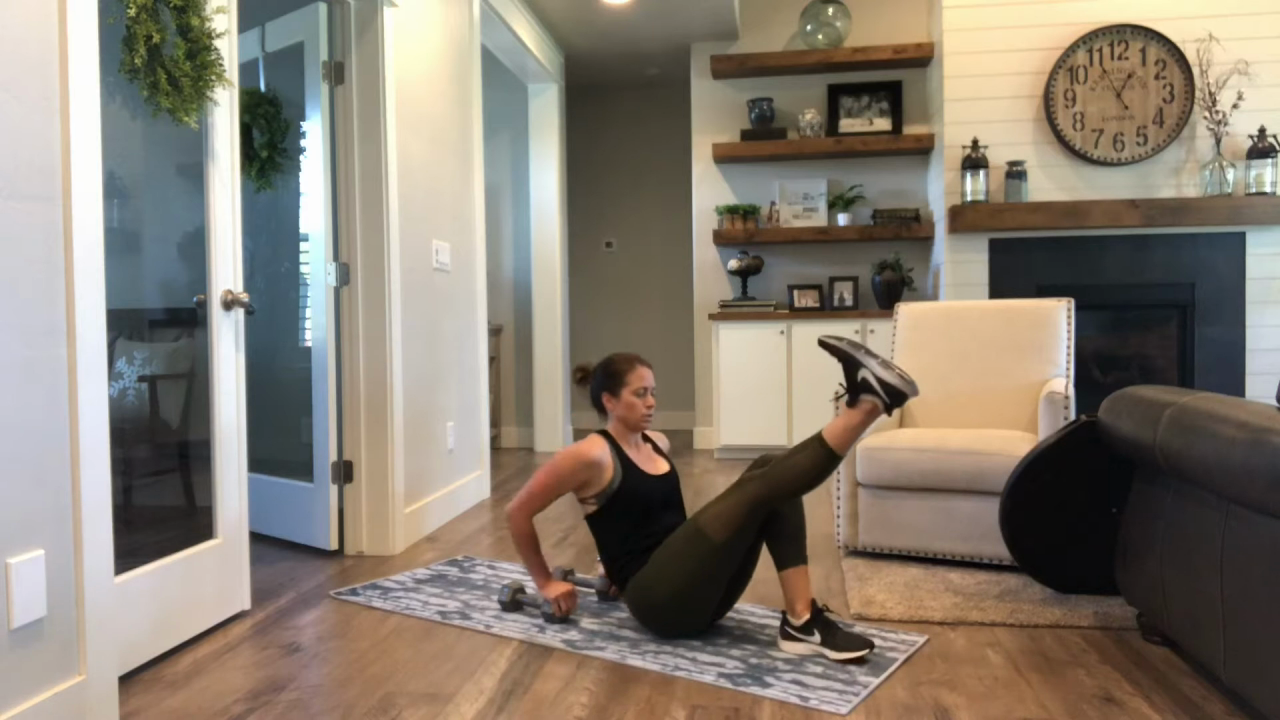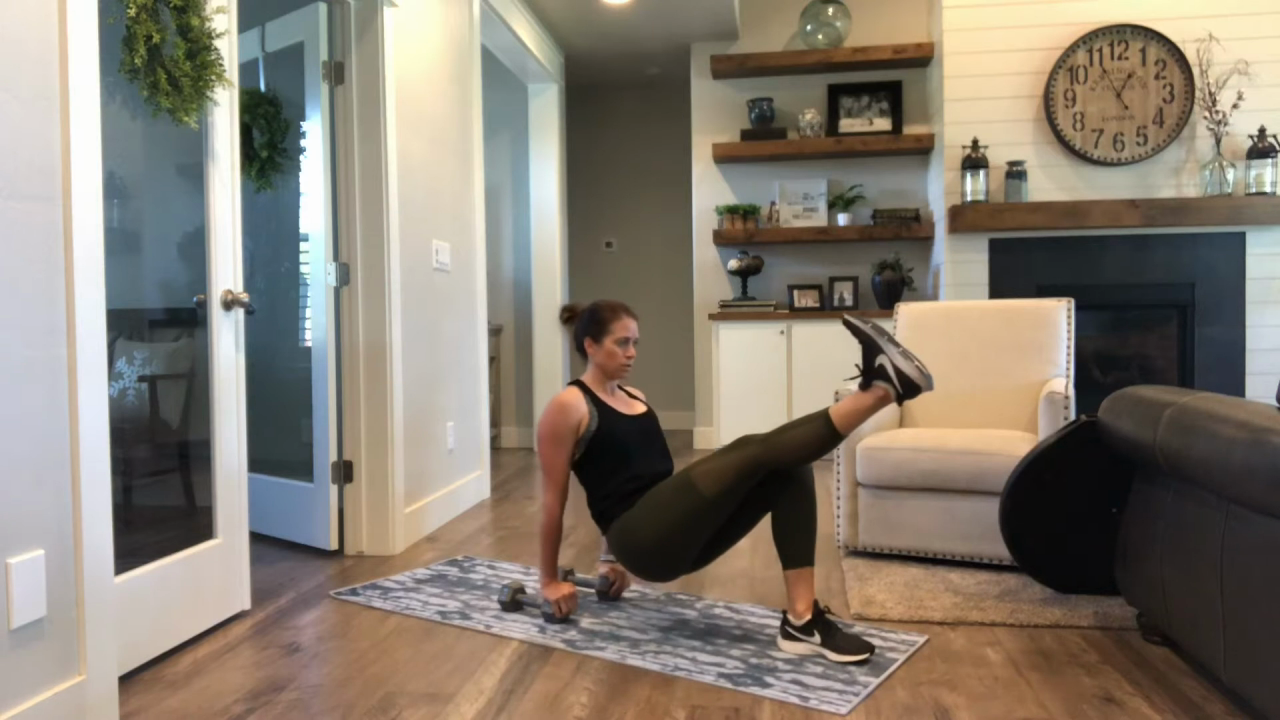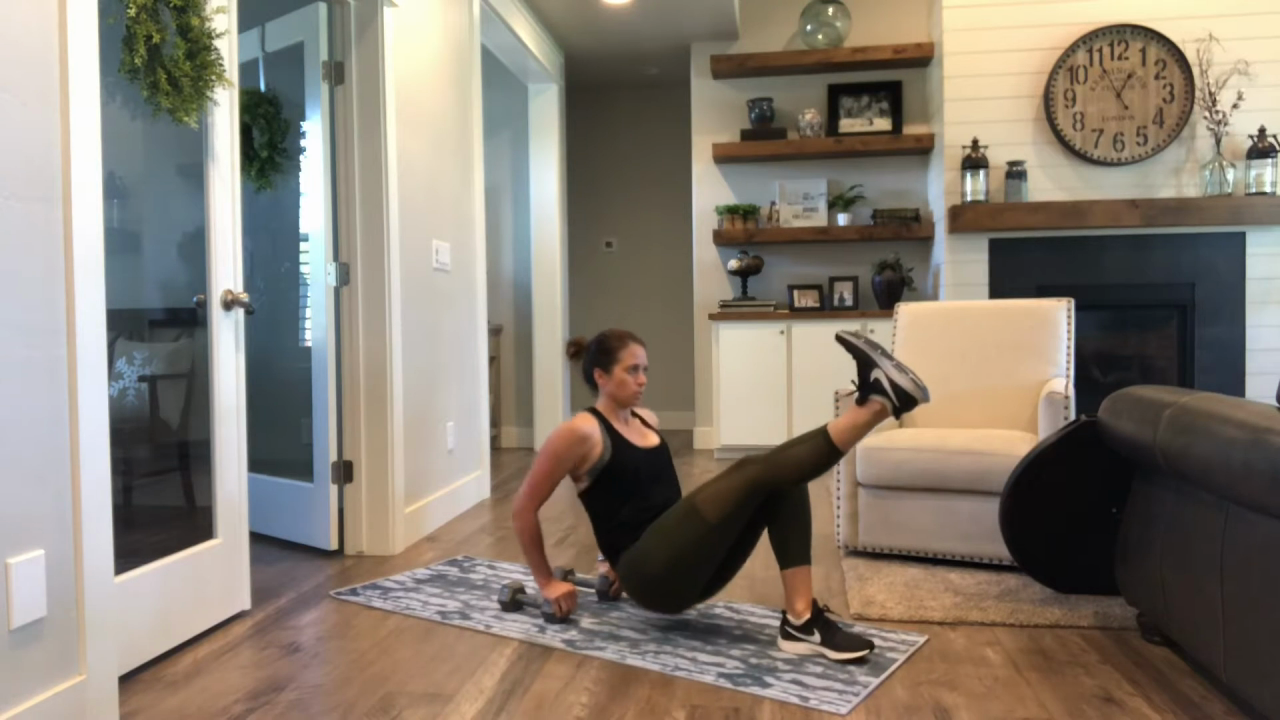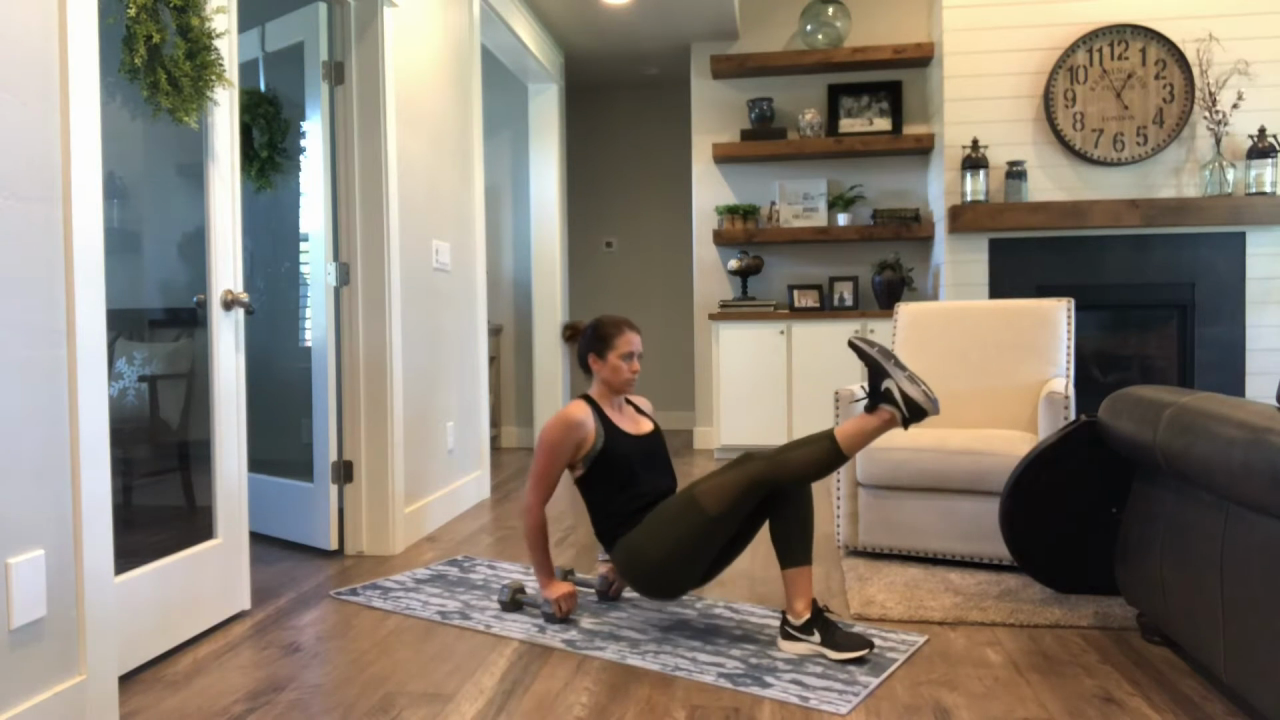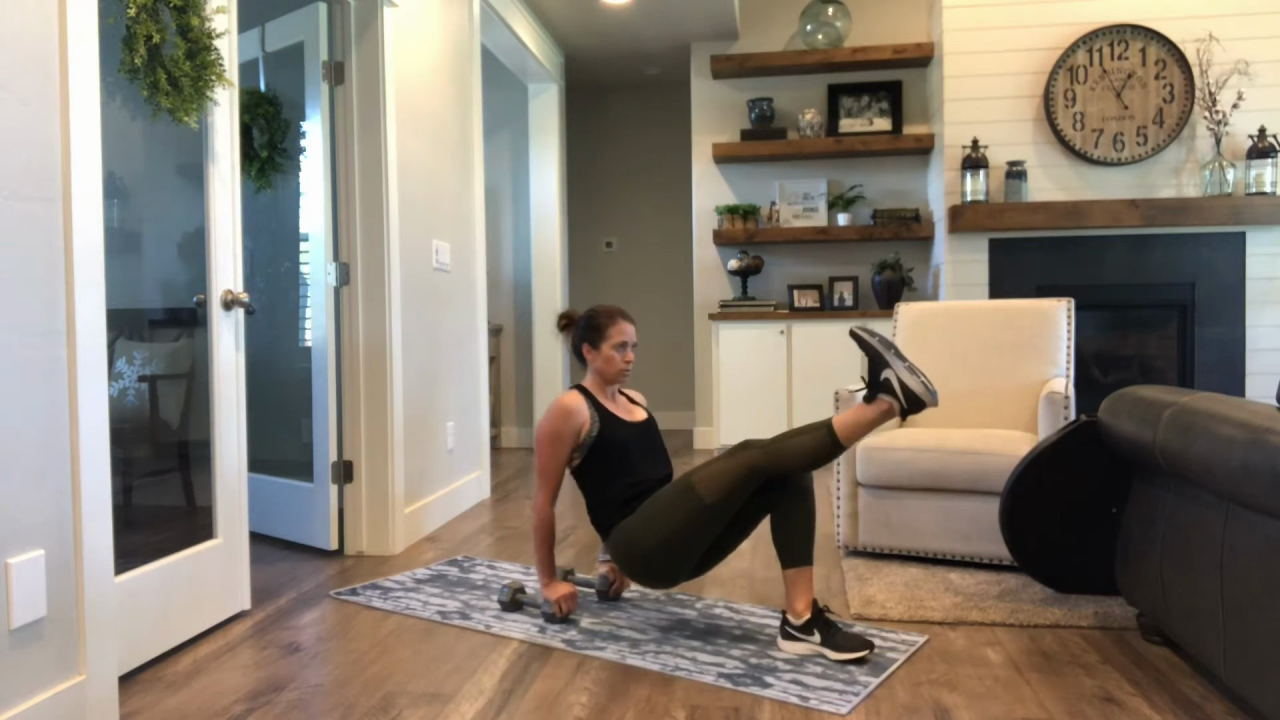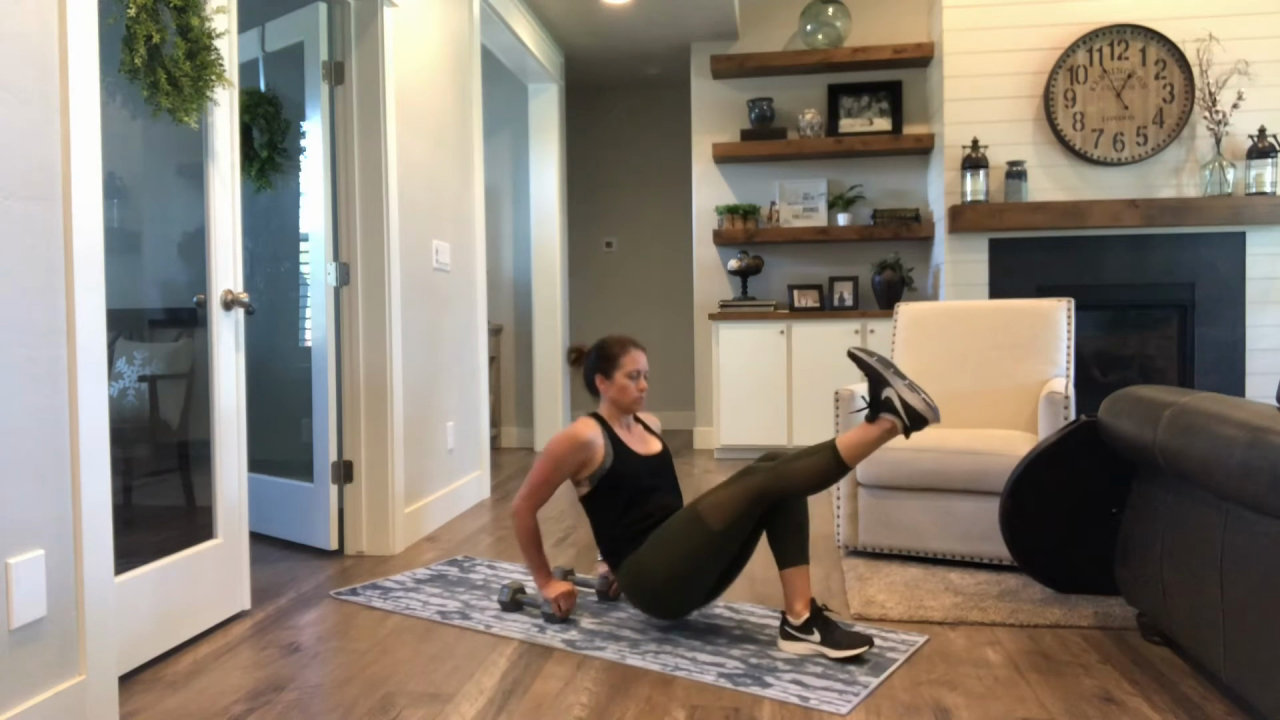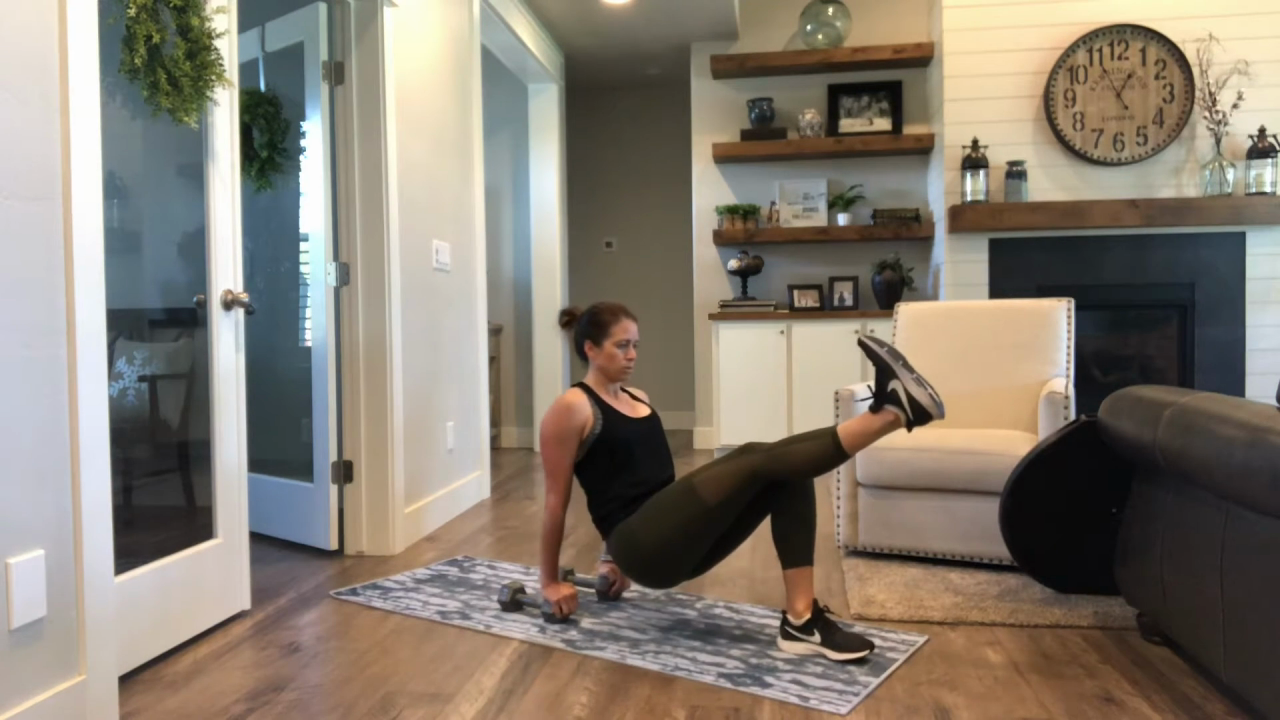
dt=0.7s
person 1, frame 1
left shoulder: (657, 444)
right shoulder: (591, 456)
right elbow: (517, 512)
left wrist: (616, 559)
right wrist: (546, 583)
left hip: (699, 585)
right hip: (660, 597)
left knee: (771, 473)
right knee: (758, 487)
left ankle: (802, 624)
person 1, frame 2
left shoulder: (633, 397)
right shoulder: (568, 407)
right elbow: (553, 499)
left wrist: (610, 559)
right wrist: (549, 581)
left hip: (680, 533)
right hip: (645, 541)
left knee: (788, 469)
right knee: (754, 453)
left ankle: (802, 622)
right ankle: (880, 389)
person 1, frame 3
left shoulder: (645, 420)
right shoulder: (580, 433)
right elbow: (523, 509)
left wrist: (615, 559)
right wrist: (547, 582)
left hip: (688, 563)
right hip: (652, 573)
left knee: (781, 478)
right knee: (754, 473)
left ankle: (801, 623)
person 1, frame 4
left shoulder: (641, 408)
right shoulder: (574, 420)
right elbow: (534, 504)
left wrist: (615, 561)
right wrist: (547, 581)
left hip: (681, 546)
right hip: (649, 560)
left knee: (784, 477)
right knee: (756, 469)
left ankle: (801, 623)
right ankle: (888, 411)
person 1, frame 5
left shoulder: (634, 400)
right shoulder: (569, 410)
right elbow: (544, 502)
left wrist: (619, 560)
right wrist: (548, 581)
left hip: (678, 538)
right hip: (645, 547)
left knee: (787, 471)
right knee: (753, 457)
left ankle: (801, 622)
right ankle: (884, 403)
person 1, frame 6
left shoulder: (648, 425)
right shoulder: (582, 438)
right elbow: (523, 509)
left wrist: (614, 562)
right wrist: (546, 582)
left hip: (685, 567)
right hip: (653, 580)
left knee: (775, 468)
right knee: (759, 482)
left ankle: (801, 622)
right ankle: (888, 420)
person 1, frame 7
left shoulder: (636, 398)
right shoulder: (571, 409)
right elbow: (555, 501)
left wrist: (615, 558)
right wrist: (550, 582)
left hip: (680, 537)
right hip: (646, 547)
left knee: (786, 474)
right knee: (756, 461)
left ankle: (801, 621)
right ankle: (891, 412)
